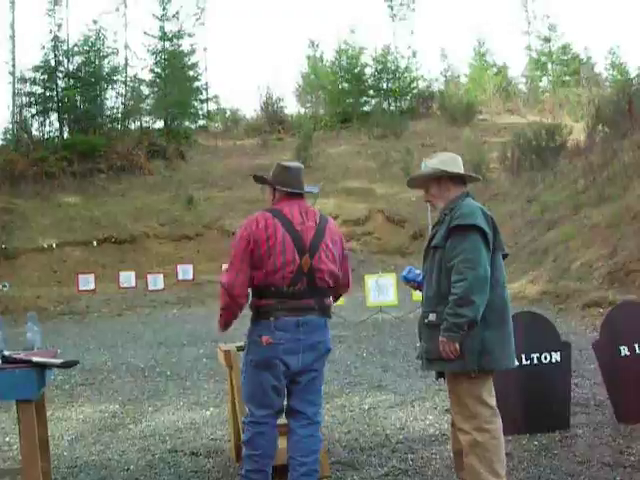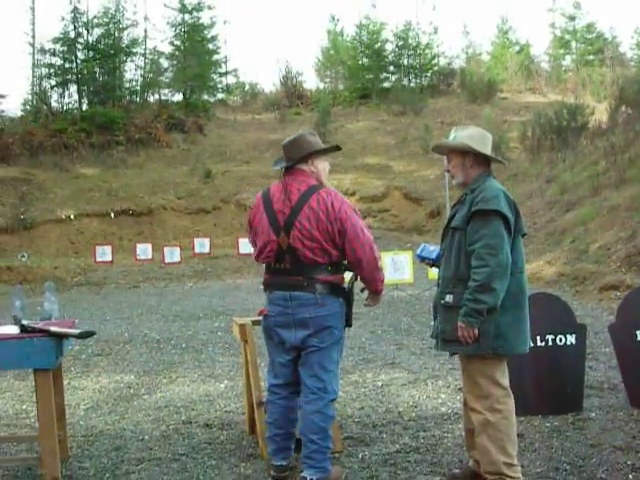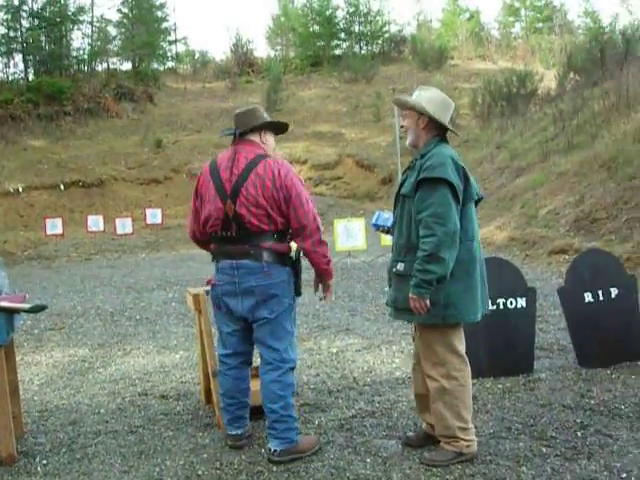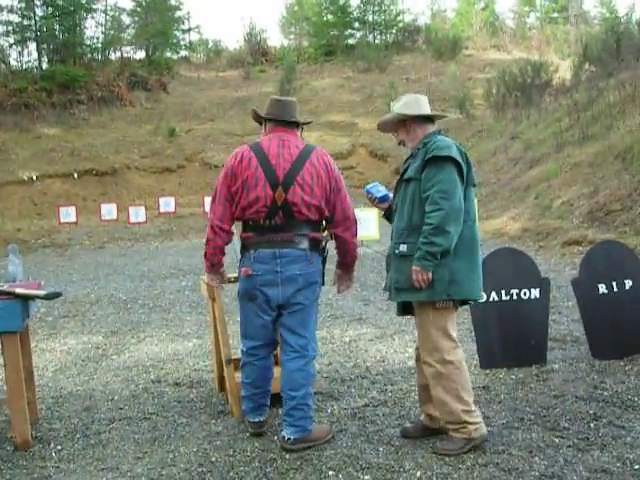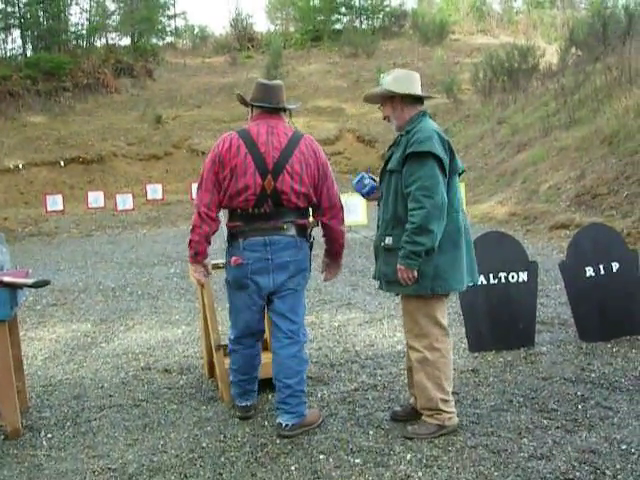
dt=1s
person 1, frame 1
left shoulder: (467, 216)
right shoulder: (457, 217)
left elbow: (472, 280)
left wrist: (453, 330)
right wrist: (426, 283)
left hip: (467, 340)
right hip: (462, 339)
left knee: (476, 418)
right knee: (464, 418)
person 1, frame 2
left shoulder: (489, 198)
right shoulder: (477, 197)
left elbow: (492, 264)
left wrist: (471, 314)
right wrist: (442, 259)
left hip: (482, 323)
right hip: (474, 320)
left knee: (489, 399)
right knee: (475, 397)
person 1, frame 3
left shoulder: (437, 164)
right shoulder: (432, 161)
left elbow: (441, 234)
left wrist: (421, 284)
right wrist: (397, 228)
left hip: (437, 288)
right hip: (431, 285)
left knee: (444, 364)
right knee: (425, 361)
left ankle: (458, 441)
right ankle: (435, 425)
person 1, frame 4
left shoulder: (440, 152)
right shoulder: (426, 155)
left elbow: (446, 212)
left wrist: (425, 259)
right wrist: (391, 208)
left hip: (435, 272)
right hip: (425, 271)
left knee: (440, 350)
right knee: (428, 349)
left ankle: (466, 425)
right ankle: (436, 417)
person 1, frame 5
left shoulder: (423, 140)
right shoulder: (415, 137)
left elbow: (428, 207)
left wrist: (410, 257)
right wrist: (383, 196)
left hip: (424, 262)
right hip: (416, 258)
left knee: (427, 338)
right knee: (416, 335)
left ankle: (439, 413)
right ankle: (422, 401)
person 2, frame 1
left shoulder: (258, 224)
right shoulder: (330, 227)
left elbow: (234, 286)
right elbow: (343, 284)
left wrist: (225, 320)
left hip: (271, 331)
right hip: (315, 331)
left knee: (261, 415)
right knee: (306, 416)
person 2, frame 2
left shoulder: (262, 201)
right shoulder: (330, 200)
right elbow: (365, 254)
right wrist: (375, 288)
left hip: (278, 304)
right hip: (320, 306)
left knee: (281, 387)
right knee: (318, 390)
person 2, frame 3
left shoulder: (209, 172)
right shoulder: (275, 169)
left elbow: (197, 232)
right elbow: (308, 226)
right wrist: (324, 272)
left hip: (225, 276)
right hip: (268, 275)
left knee: (232, 356)
right knee: (277, 360)
left ankle: (236, 429)
right ankle: (282, 441)
person 2, frame 4
left shoulder: (241, 158)
right shoulder: (320, 159)
left elbow: (219, 219)
right elbow: (344, 220)
left wrist: (213, 264)
right wrist: (346, 265)
left hip: (256, 262)
right hip: (302, 262)
left knee: (256, 347)
right knee: (298, 349)
left ankle: (255, 417)
right ankle: (297, 429)
person 2, frame 5
left shoulder: (227, 145)
right shoulder: (308, 146)
left elbow: (206, 206)
right elbow: (331, 208)
left wrist: (197, 255)
right wrist: (334, 253)
left hip: (245, 250)
right hip: (291, 249)
left knee: (245, 333)
right knee: (289, 335)
left ankle: (244, 400)
right ankle: (291, 415)
